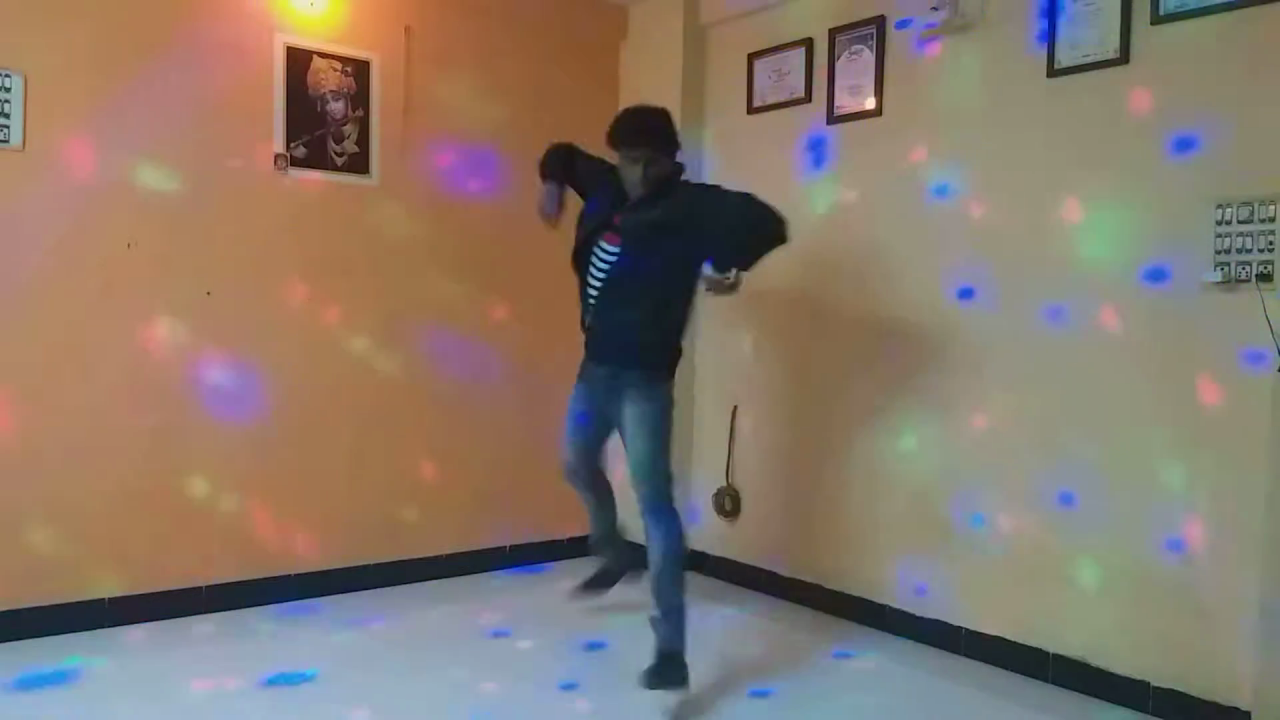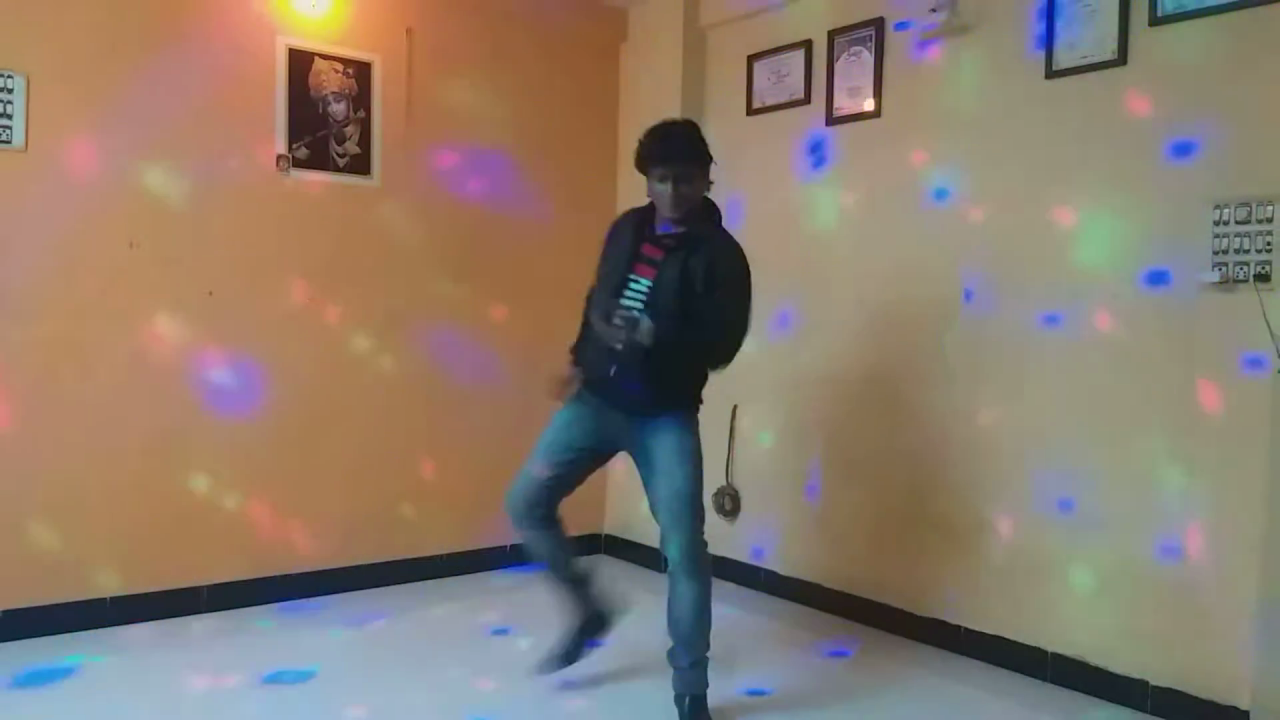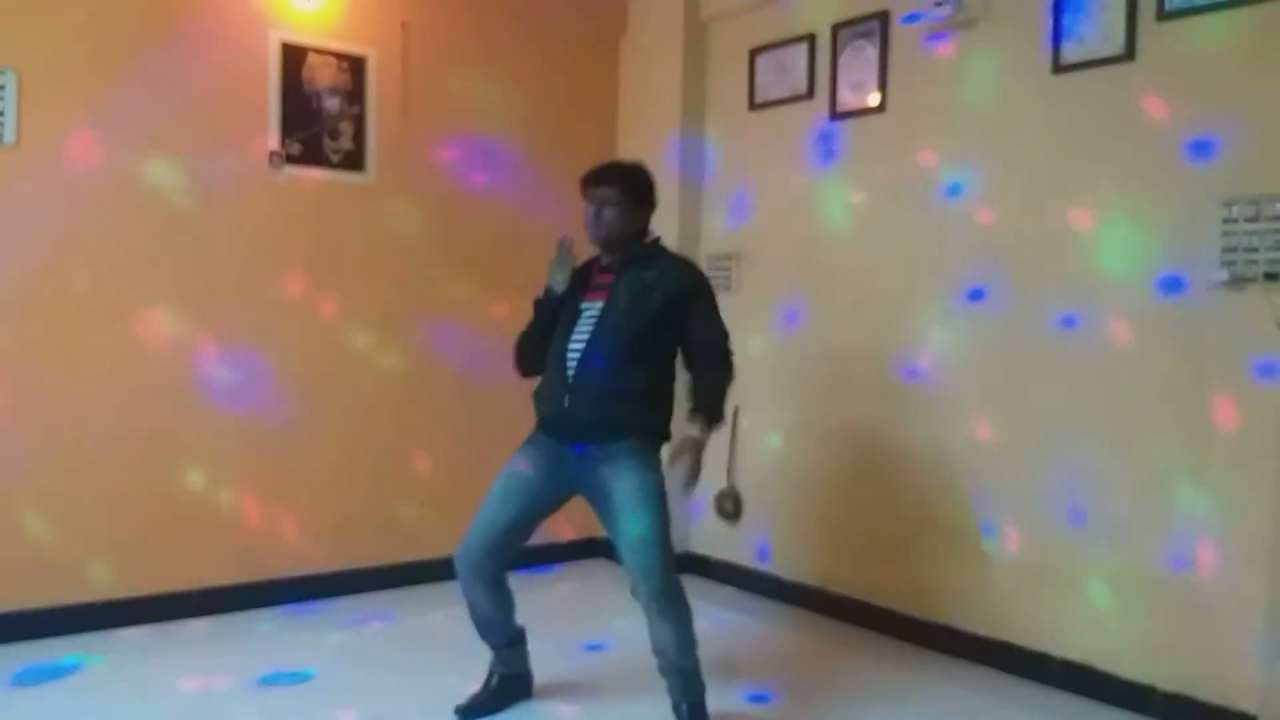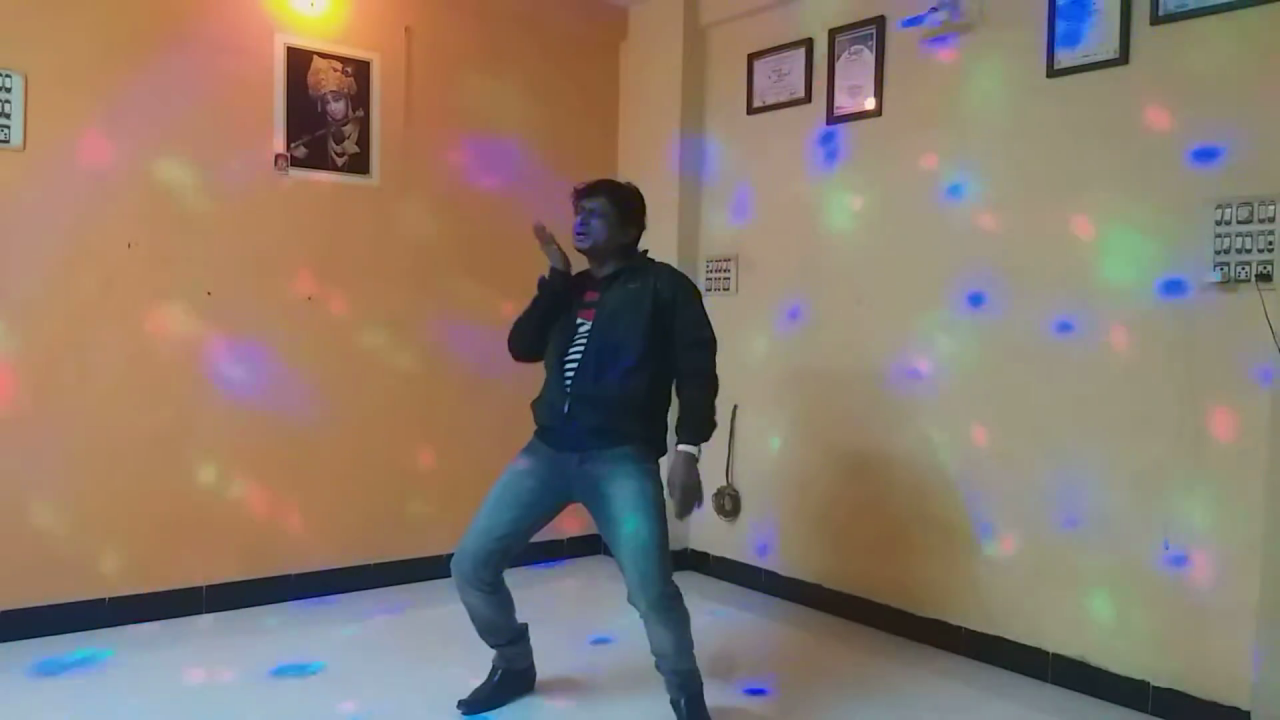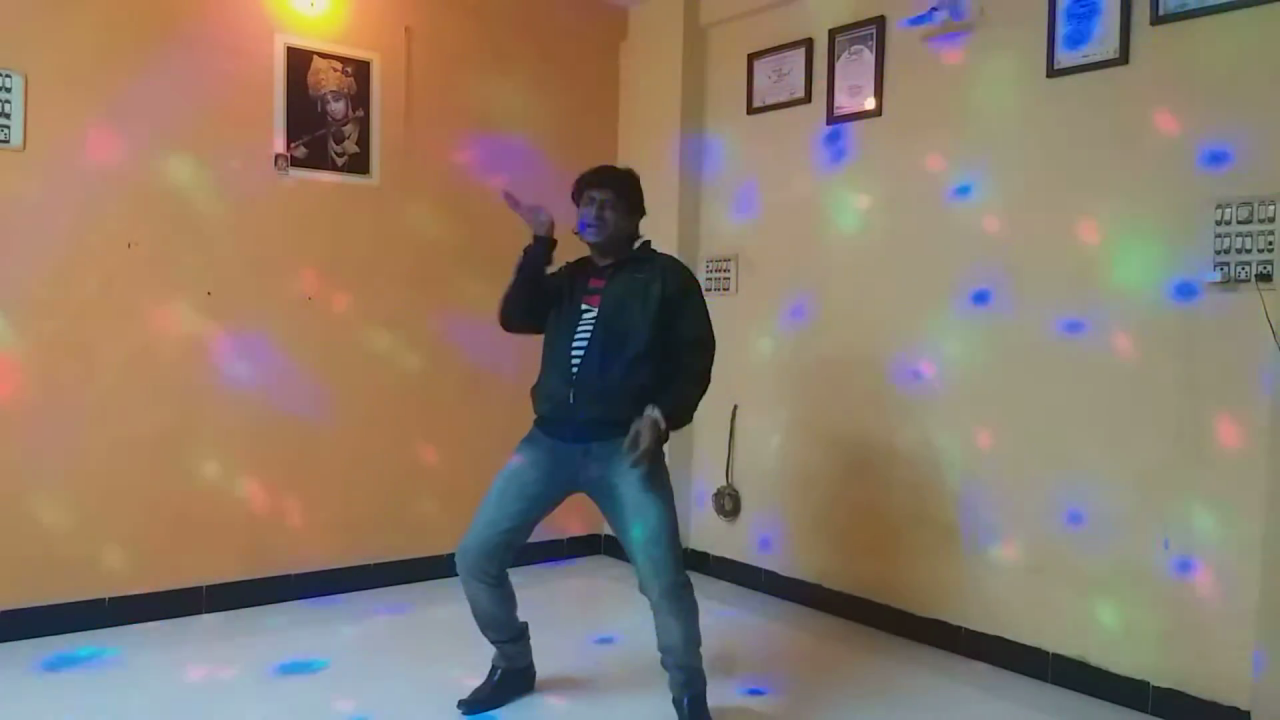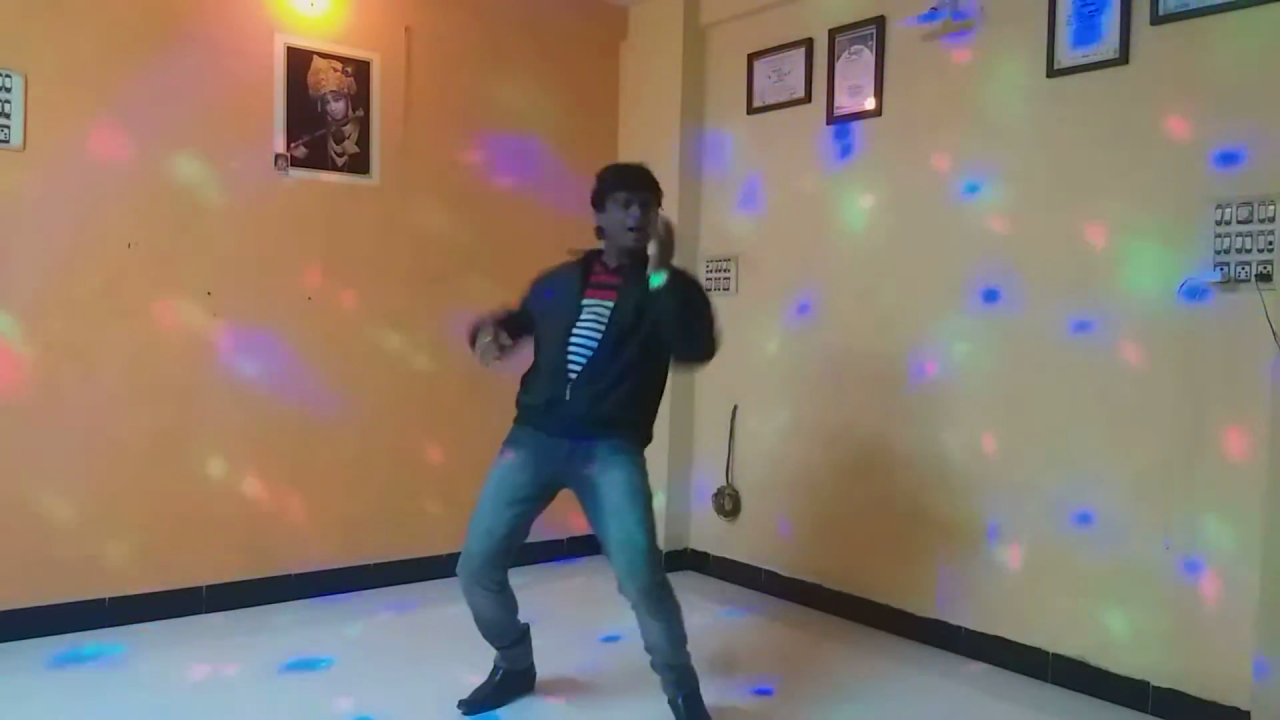
dt=0.4s
person 1, frame 1
left shoulder: (689, 205)
right shoulder: (607, 188)
left elbow: (766, 224)
right elbow: (563, 156)
left wrist: (724, 266)
right wrist: (551, 182)
left hip: (642, 375)
right hip: (595, 365)
left knee: (651, 494)
right knee: (579, 466)
left ankle: (670, 645)
right ankle: (616, 556)
person 1, frame 2
left shoulder: (720, 253)
right shoulder: (626, 230)
left elbow: (721, 344)
left wrist: (651, 334)
right wrist: (580, 358)
left hip: (666, 416)
right hip: (595, 400)
left knee: (682, 549)
right knee: (524, 503)
right ankle: (588, 608)
person 1, frame 3
left shoulder: (675, 278)
right shoulder: (578, 280)
left elbow: (711, 364)
right elbow: (528, 361)
left wrist: (698, 423)
right wrist: (552, 294)
left hip: (623, 451)
right hip: (549, 443)
left knee: (653, 583)
right knee: (474, 559)
right ankle: (511, 671)
person 1, frame 4
left shoulder: (663, 287)
right shoulder: (571, 291)
left elbow: (697, 371)
right elbow: (522, 345)
left wrist: (686, 449)
right wrist: (555, 276)
left hip: (621, 458)
right hip: (548, 452)
left knee: (651, 587)
right knee: (471, 564)
right ankle: (514, 665)
person 1, frame 5
left shoulder: (665, 277)
right shoulder: (566, 280)
left elbow: (696, 358)
right elbow: (513, 317)
left wrist: (661, 413)
right wrist: (538, 243)
left hip: (624, 446)
right hip: (548, 441)
left knee: (664, 576)
right knee: (476, 557)
right ankle: (513, 664)
person 1, frame 6
left shoulder: (672, 289)
right shoulder: (565, 277)
left elbow: (696, 350)
right elbow: (522, 321)
left wrist: (660, 273)
right wrist: (493, 328)
left hip: (609, 449)
right hip: (533, 437)
left knee: (641, 577)
right knee: (477, 568)
right ankle: (515, 665)
